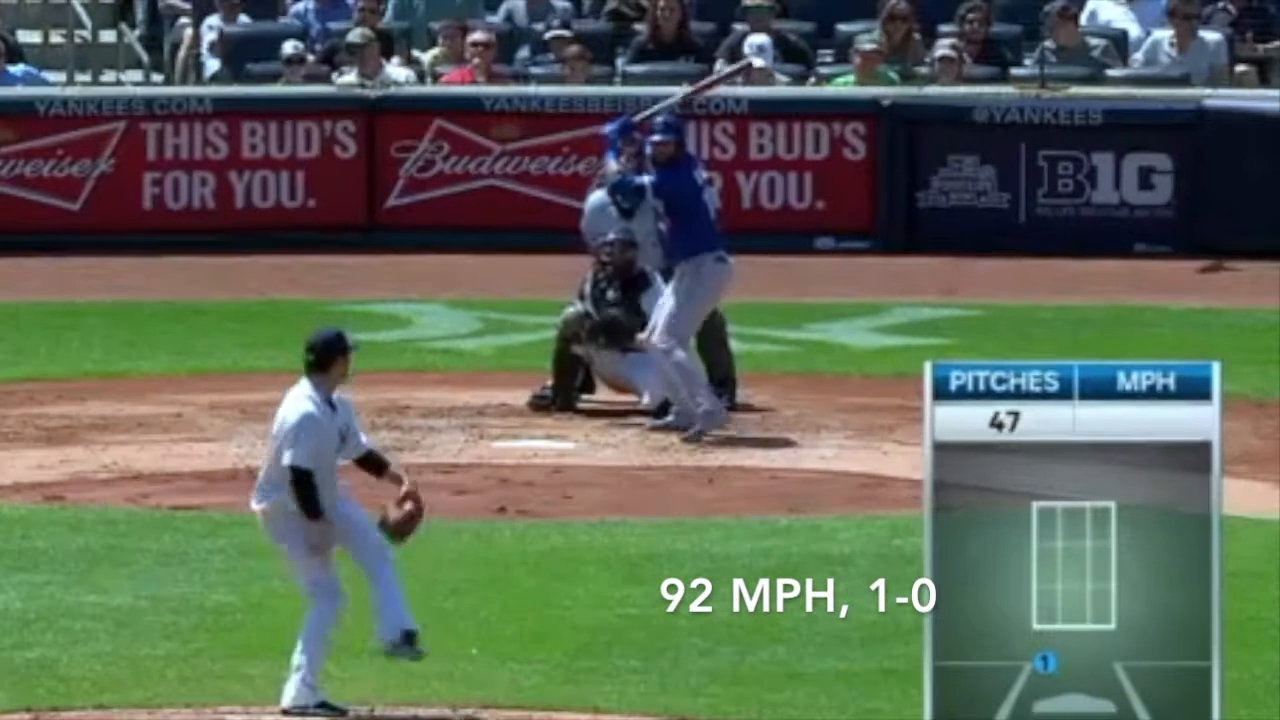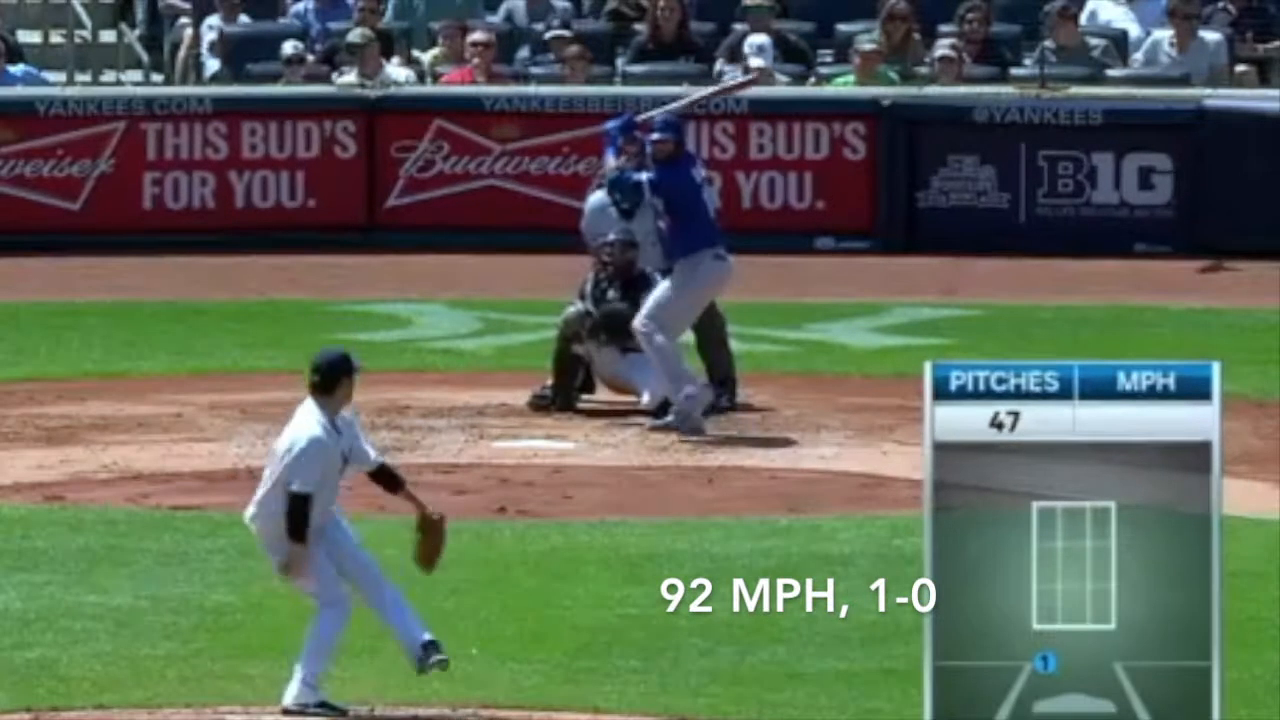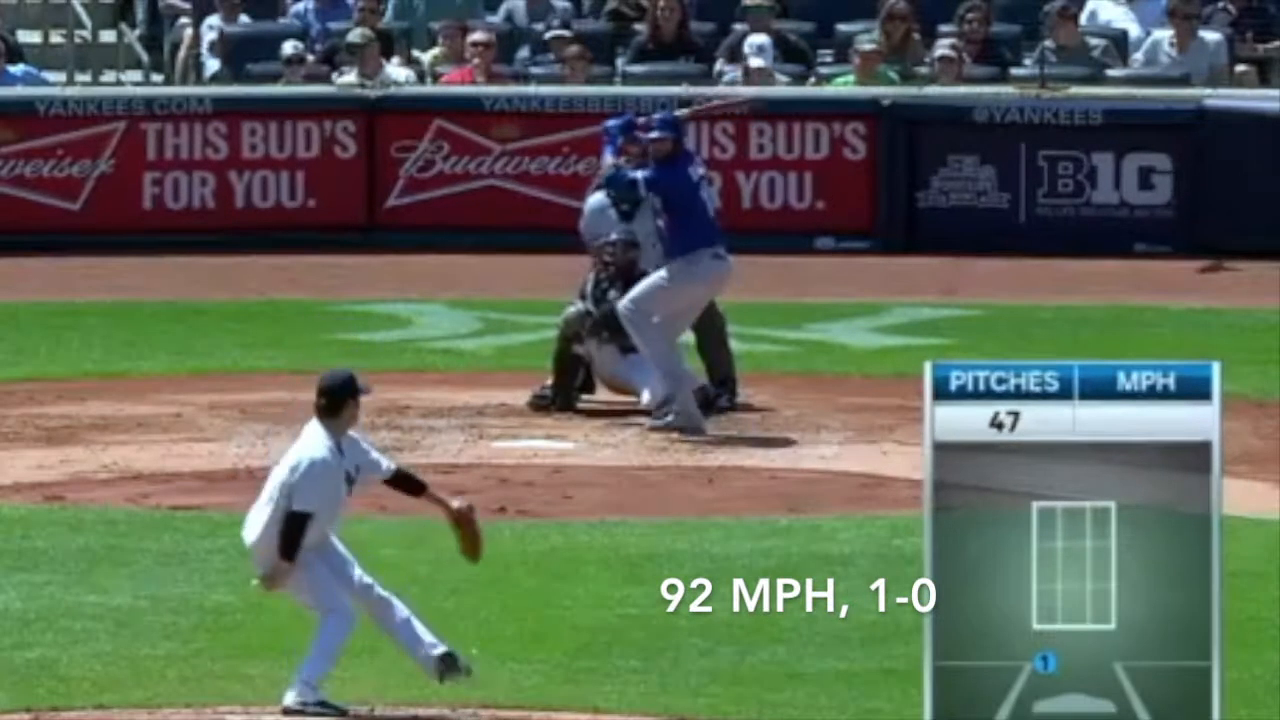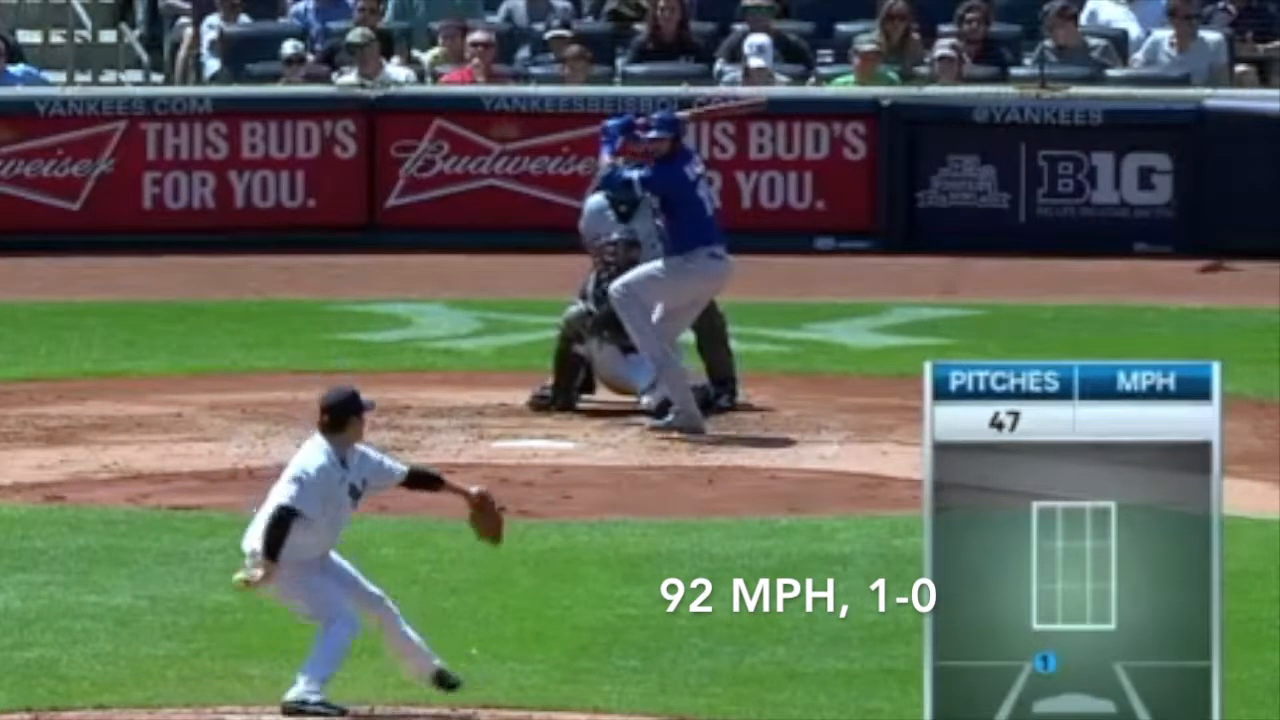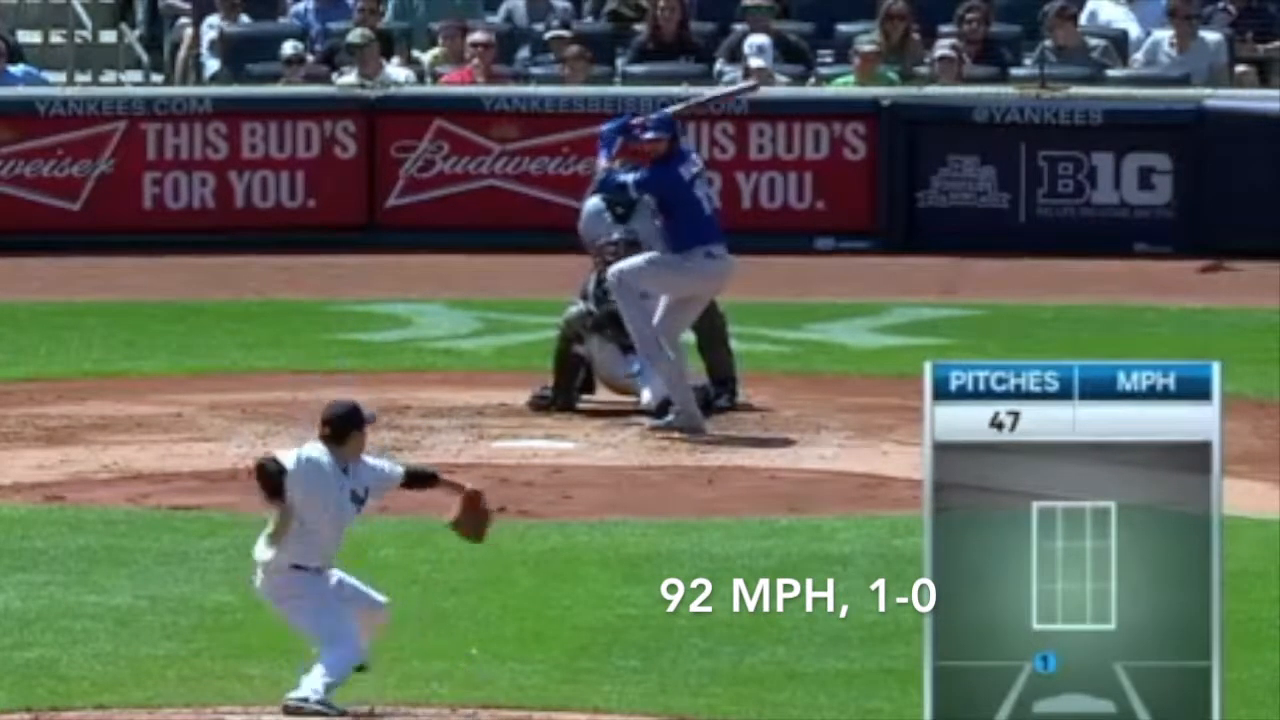
dt=0.1s
person 1, frame 1
left shoulder: (336, 403)
right shoulder: (304, 411)
left elbow: (361, 452)
right elbow: (300, 475)
left wrist: (399, 480)
right wrist: (317, 525)
left hip: (326, 499)
right hip: (296, 511)
left knee: (377, 553)
right knee: (327, 595)
left ankle: (399, 634)
person 1, frame 2
left shoulder: (341, 423)
right shoulder: (312, 435)
left elbow: (374, 466)
right elbow: (299, 498)
left wrist: (418, 502)
right wrist: (298, 551)
left hip: (319, 518)
right hip: (281, 529)
left knee: (369, 577)
right knee: (336, 604)
left ankle: (421, 646)
person 1, frame 3
left shoulder: (348, 444)
right shoulder: (317, 456)
left elbow: (391, 474)
right elbow: (297, 517)
left wrist: (445, 503)
right wrist: (283, 568)
left hip: (314, 539)
right hip: (279, 547)
left knee: (370, 594)
right knee: (340, 614)
left ankle: (436, 656)
person 1, frame 4
left shoulder: (359, 459)
right shoulder: (316, 466)
left elbow: (408, 476)
right elbow: (283, 515)
left wrist: (463, 490)
right wrist: (266, 567)
left hip: (313, 556)
right hip: (281, 560)
left knee: (377, 604)
right knee: (345, 621)
left ankle: (426, 667)
person 1, frame 5
left shoulder: (360, 468)
right shoulder: (311, 463)
left elbow: (407, 475)
right elbow: (265, 467)
left wrist: (459, 487)
right wrist: (281, 509)
left hip: (314, 571)
right hip: (286, 574)
left knee: (374, 609)
right knee: (344, 643)
left ankle: (345, 659)
person 2, frame 1
left shoulder: (682, 172)
right shoulder: (685, 168)
left elbow: (620, 186)
left hip: (705, 268)
right hip: (689, 269)
left knee: (667, 340)
right knee: (655, 338)
left ankle: (707, 411)
right ankle: (687, 413)
person 2, frame 2
left shoulder: (674, 173)
right shoulder: (682, 163)
left elbow: (619, 182)
left hip: (703, 265)
right hip: (700, 265)
left knee: (646, 326)
right knee: (660, 332)
left ankle: (692, 393)
right ankle: (685, 413)
person 2, frame 3
left shoulder: (670, 172)
right shoulder: (683, 160)
left hip: (699, 264)
right hip: (704, 263)
left knee: (631, 311)
right knee: (659, 334)
left ankle: (677, 382)
right ankle: (685, 412)
person 2, frame 4
left shoulder: (667, 172)
right shoulder: (686, 158)
left elbow: (611, 180)
left hip: (701, 263)
right hip: (710, 263)
left knee: (622, 291)
right knee: (660, 333)
left ankle: (662, 369)
right ankle: (686, 414)
person 2, frame 5
left shoulder: (662, 173)
right shoulder: (686, 157)
left elbow: (606, 184)
left wrist: (606, 143)
right wrist: (623, 132)
left hip: (698, 263)
right hip: (711, 262)
left knee: (619, 278)
right knee: (663, 333)
left ankle: (652, 358)
right ankle: (686, 414)
person 3, frame 1
left shoulder: (649, 284)
right shoulder: (595, 282)
right elbow: (575, 322)
left hip: (644, 358)
right hip: (611, 360)
left knee: (658, 400)
right knee: (573, 317)
right ankle: (560, 392)
person 3, frame 2
left shoulder: (649, 284)
right shoulder: (595, 281)
left hip: (643, 358)
right hip: (610, 362)
left knee: (657, 402)
right knee: (573, 317)
right ankle: (560, 392)
person 3, frame 3
left shoulder: (651, 284)
right shoulder: (596, 281)
left elbow: (664, 337)
right elbow: (575, 324)
left hip: (646, 360)
right hip: (614, 362)
left knee: (660, 399)
right knee: (575, 317)
left ankle: (699, 393)
right ankle: (561, 391)
person 3, frame 4
left shoulder: (650, 285)
right shoulder: (596, 280)
left elbow: (660, 336)
left hip: (646, 361)
right hip: (609, 362)
left knee: (659, 402)
right knee: (575, 317)
left ankle: (704, 393)
right ankle: (561, 391)
person 3, frame 5
right shoulder: (595, 282)
left hip: (646, 361)
right hip: (612, 366)
left knee: (658, 401)
right knee: (576, 317)
left ankle: (706, 393)
right ankle: (561, 391)
